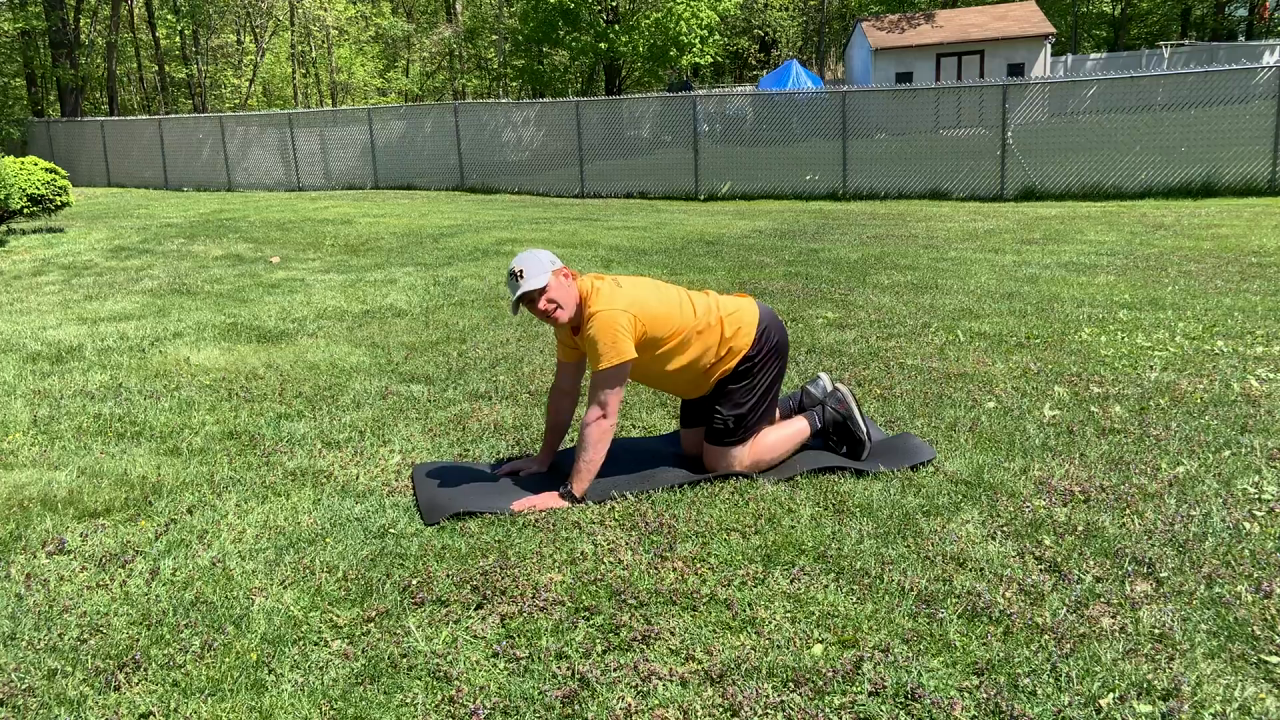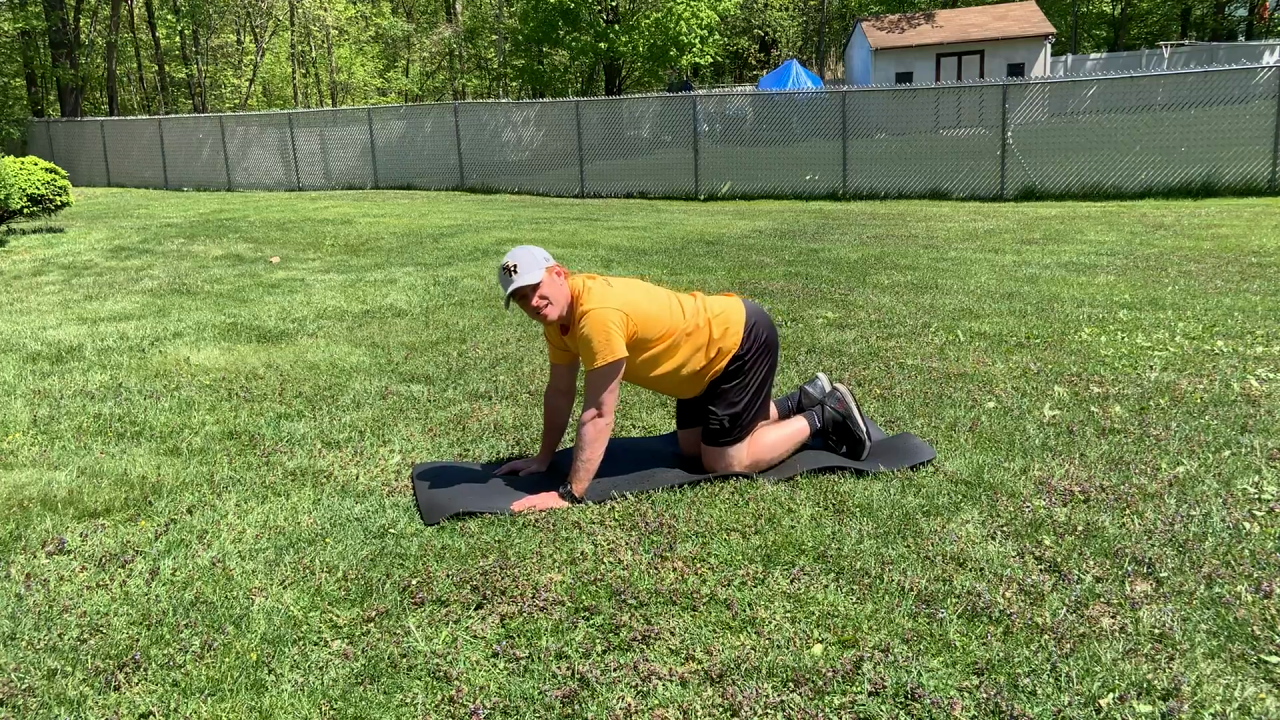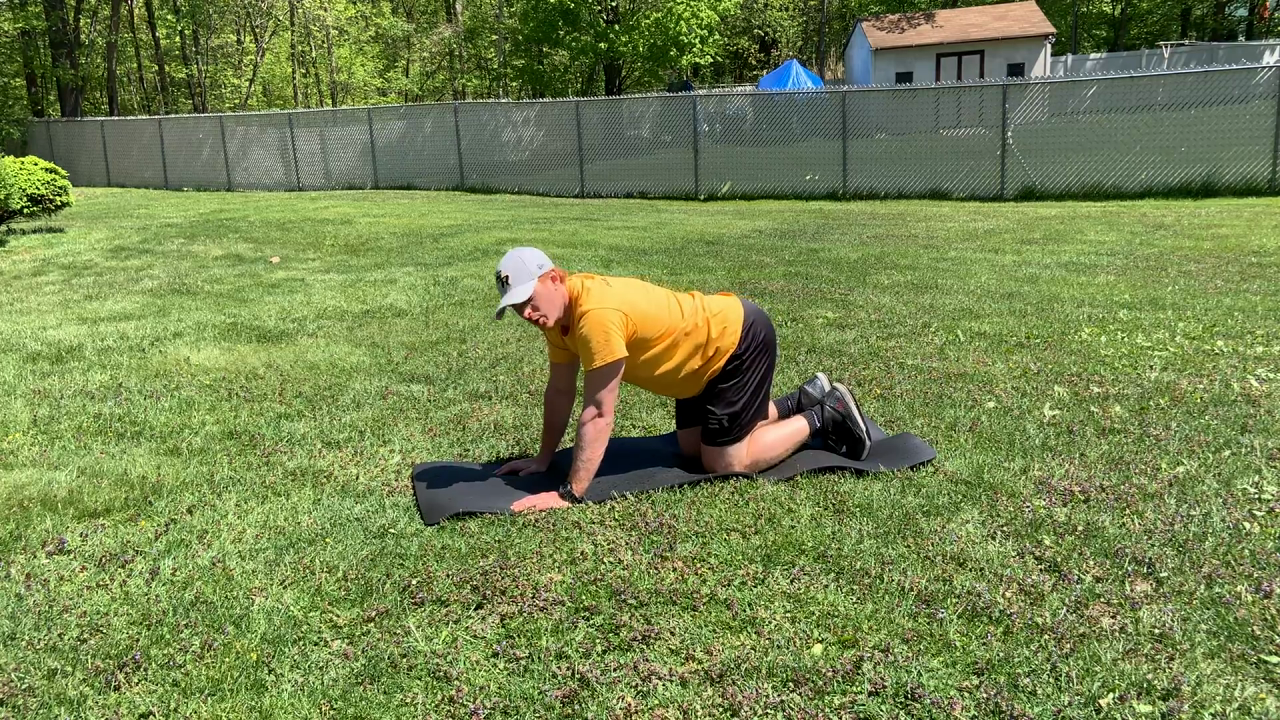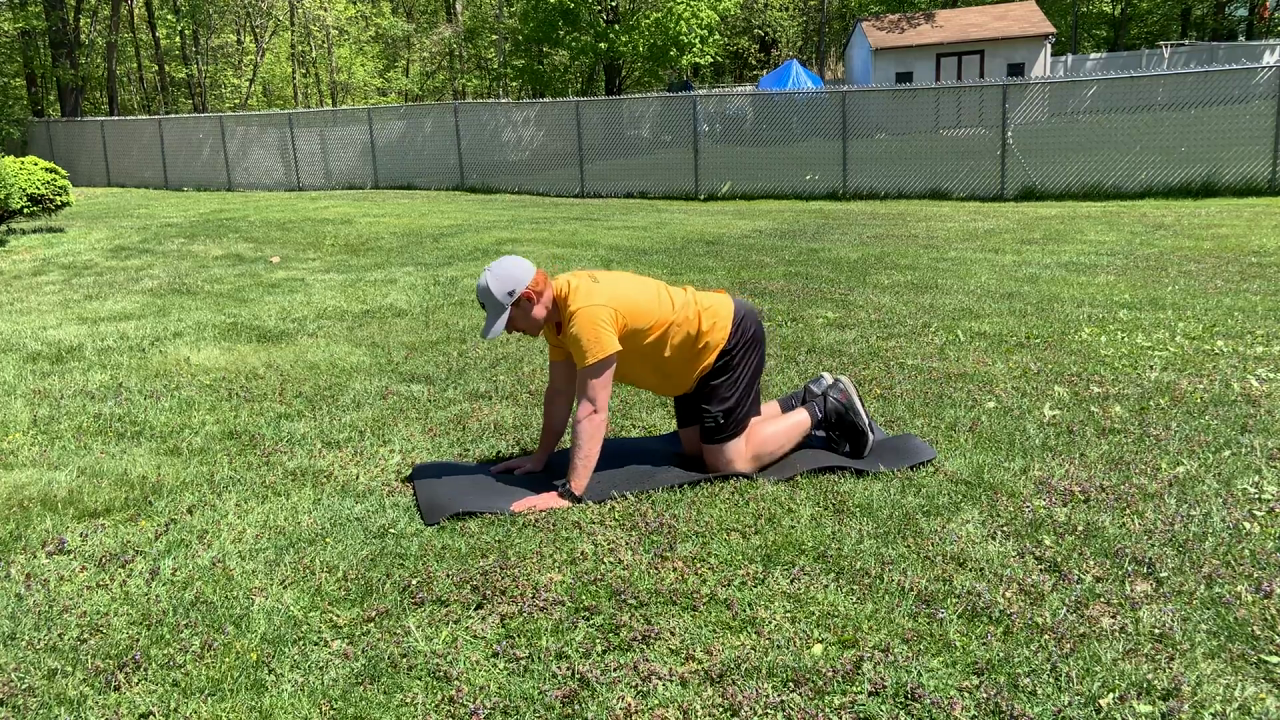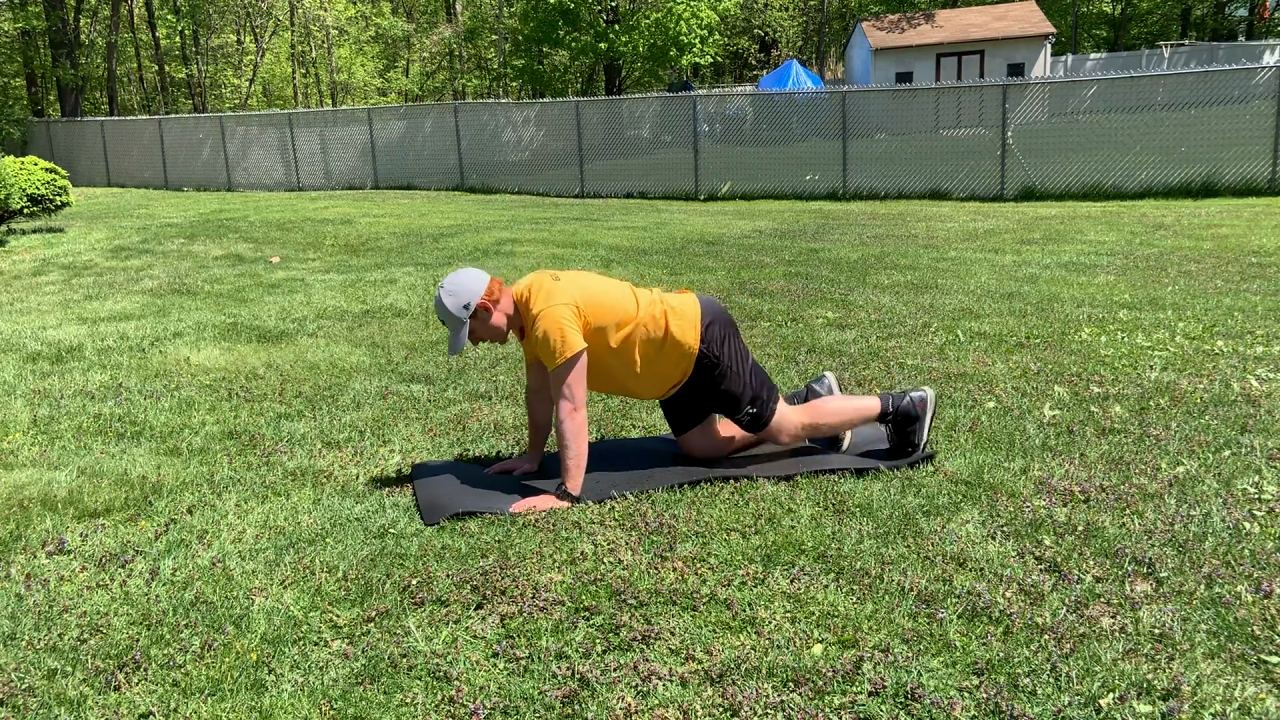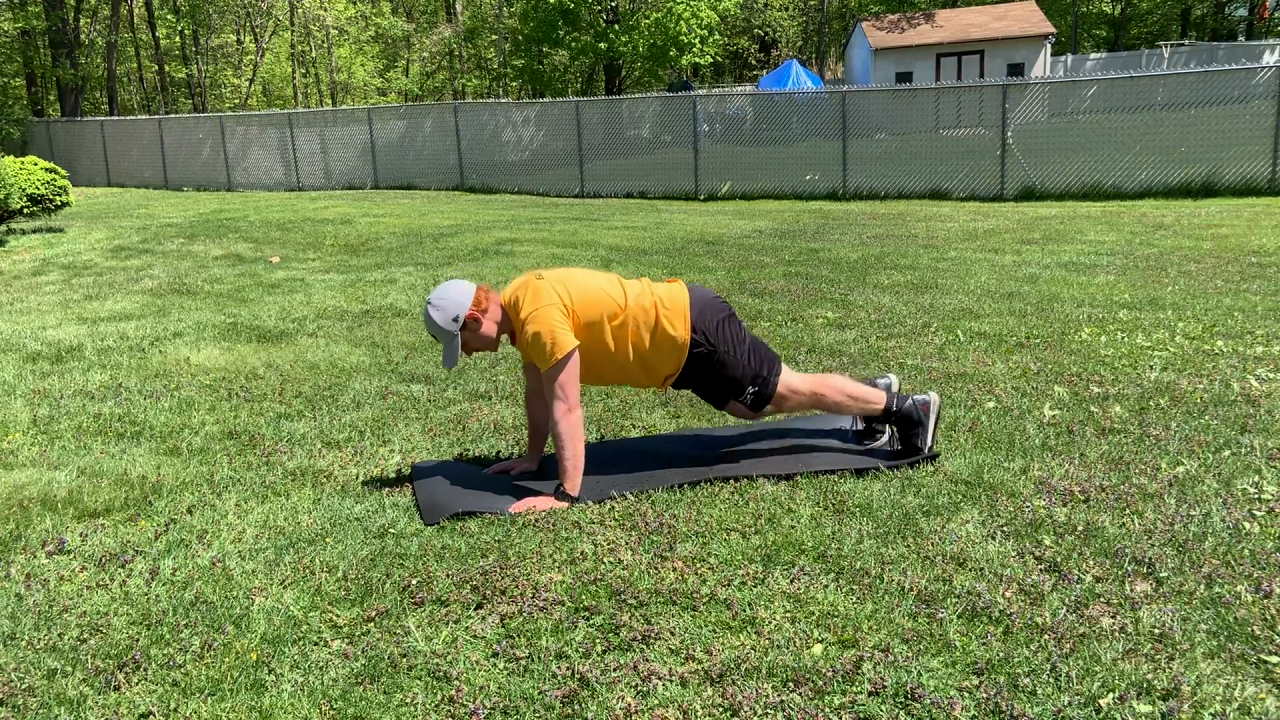
dt=0.5s
person 1, frame 1
left shoulder: (605, 316)
right shoulder: (569, 310)
left elbow: (602, 415)
right elbow: (564, 391)
left wrist: (570, 494)
right wrist: (543, 459)
left hip: (753, 340)
right hip: (723, 341)
left knee: (725, 462)
right knee: (693, 447)
left ankle: (823, 415)
right ankle: (805, 399)
person 1, frame 2
left shoulder: (597, 315)
right shoulder: (557, 310)
left elbow: (598, 415)
right elbow: (559, 392)
left wrist: (569, 495)
right wrist: (543, 458)
left hip: (744, 340)
right hip: (713, 341)
left knee: (725, 462)
right knee: (693, 447)
left ankle: (824, 416)
right ankle: (804, 399)
person 1, frame 3
left shoulder: (596, 315)
right shoulder: (556, 310)
left elbow: (598, 415)
right elbow: (560, 391)
left wrist: (570, 494)
right wrist: (543, 459)
left hip: (742, 339)
right hip: (712, 340)
left knee: (725, 462)
right knee: (692, 447)
left ankle: (825, 415)
right ankle: (803, 399)
person 1, frame 4
left shoulder: (586, 314)
right shoulder: (555, 305)
left elbow: (592, 411)
right elbow: (559, 391)
left wrist: (570, 493)
right wrist: (541, 456)
left hip: (730, 337)
right hip: (701, 341)
left knee: (729, 460)
right knee: (696, 445)
left ankle: (824, 406)
right ankle: (809, 398)
person 1, frame 5
left shoulder: (549, 315)
right shoulder: (527, 304)
left elbow: (571, 409)
right elbow: (539, 392)
left wrist: (567, 492)
right wrist: (532, 456)
left hip: (700, 339)
right hip: (681, 349)
left knee: (783, 428)
right knee: (701, 447)
left ankle: (902, 406)
right ankle: (810, 395)
person 1, frame 6
left shoulder: (538, 317)
right shoulder: (518, 302)
left elbow: (565, 408)
right elbow: (536, 392)
left wrist: (567, 493)
right wrist: (531, 456)
left hip: (692, 330)
right hip: (678, 323)
left knee: (786, 390)
right knee: (749, 407)
left ankle: (906, 407)
right ankle: (875, 391)
